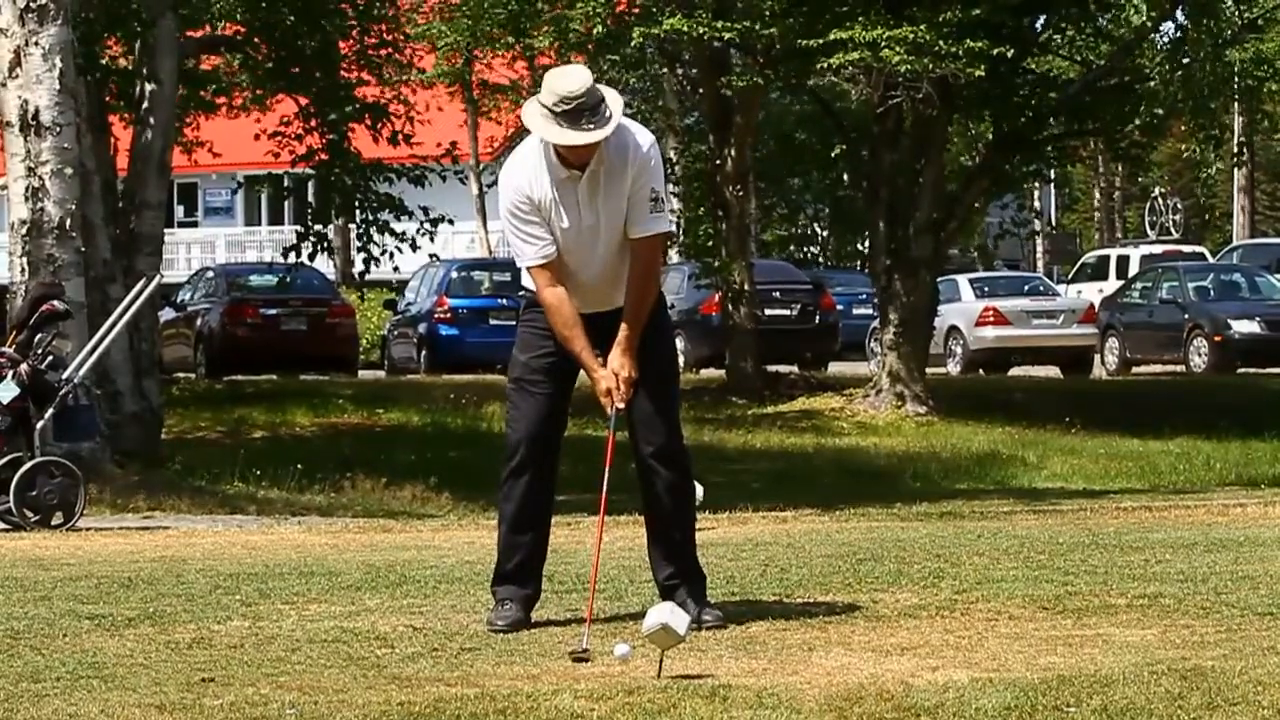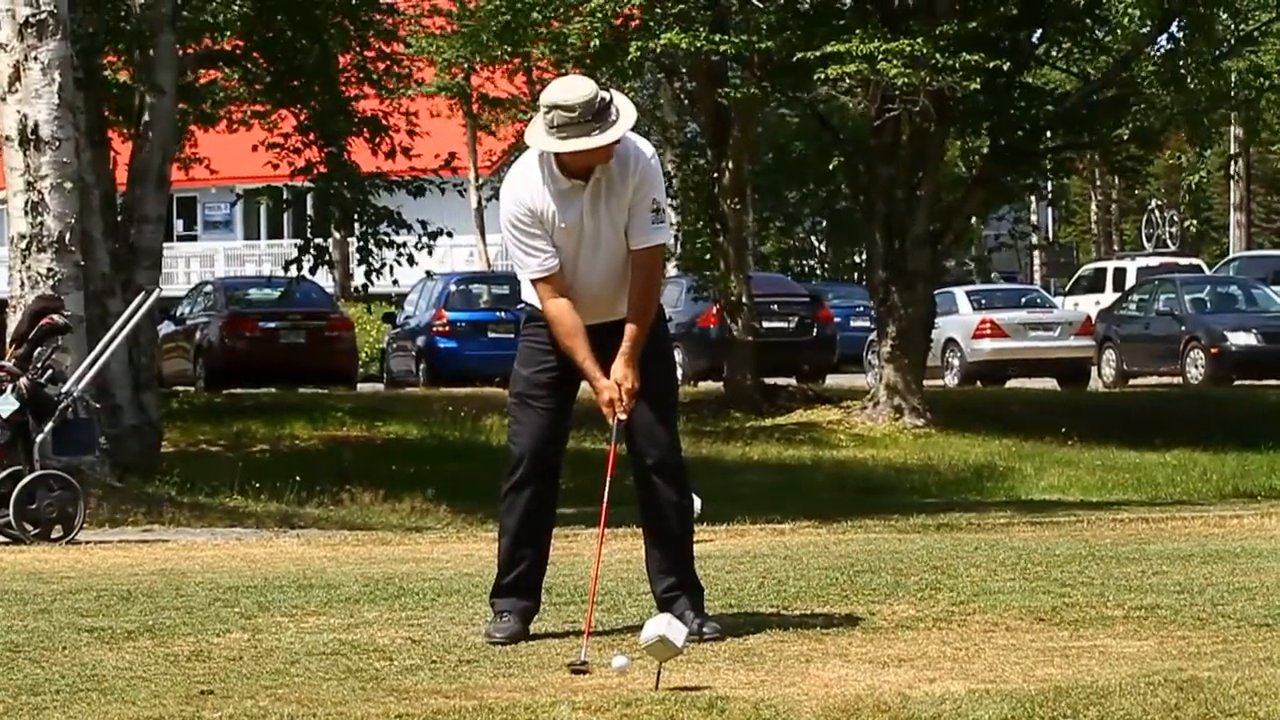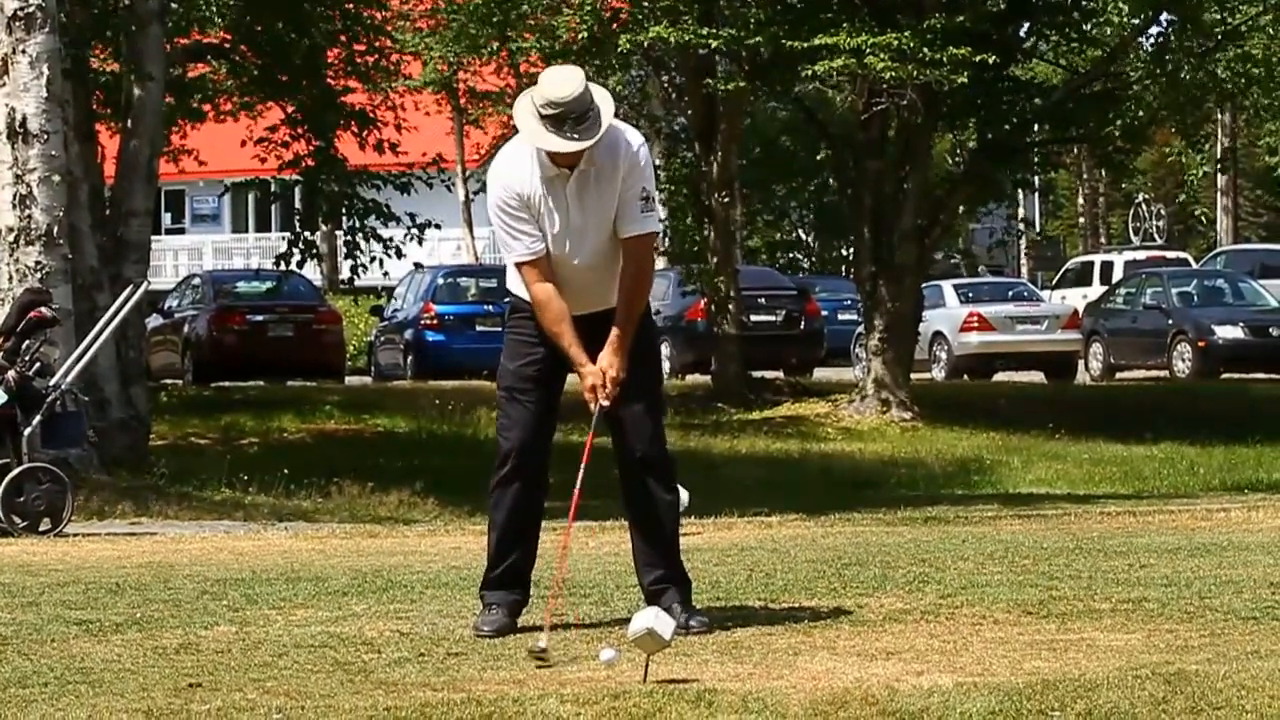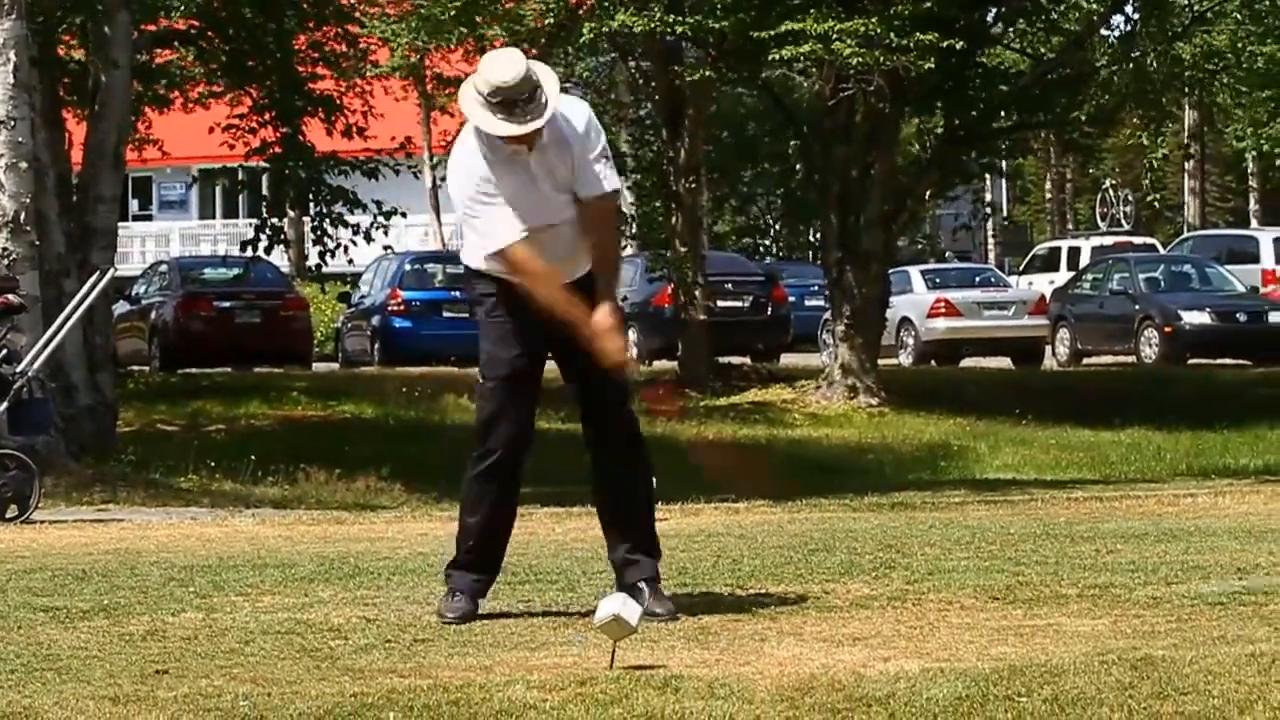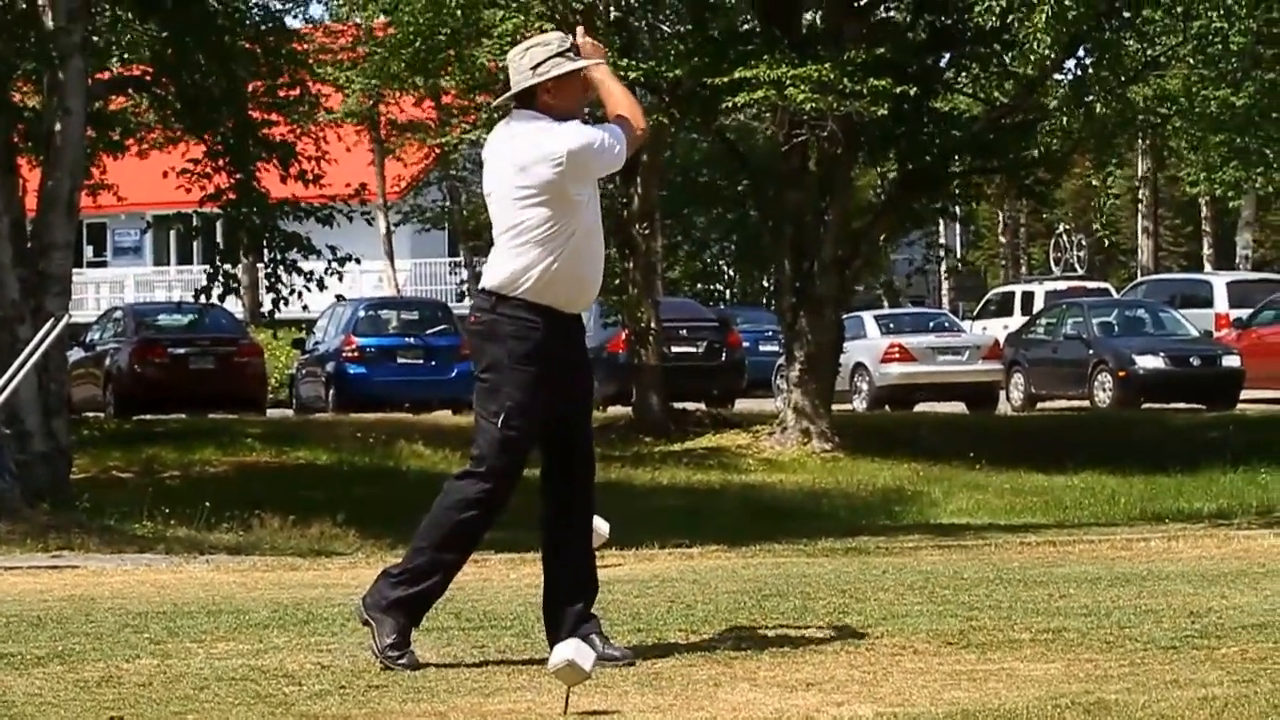
dt=1s
person 1, frame 1
left shoulder: (637, 147)
right shoulder: (520, 176)
left elbow: (647, 254)
right elbow: (548, 284)
left wrist: (625, 347)
right wrist: (592, 368)
left hip: (634, 308)
right hip: (551, 313)
left knee: (662, 447)
right knee: (527, 446)
left ankle: (684, 589)
right ankle: (514, 593)
person 1, frame 2
left shoulder: (638, 159)
right shoulder: (522, 189)
left elbow: (648, 264)
right elbow: (552, 294)
left wrist: (628, 357)
right wrist: (595, 378)
left hip: (634, 320)
right hip: (552, 325)
left knee: (660, 459)
right knee: (530, 458)
left ankle: (681, 600)
right ankle: (513, 604)
person 1, frame 3
left shoulder: (628, 149)
right shoulder: (509, 173)
left elbow: (638, 255)
right elbow: (537, 280)
left wrist: (616, 347)
right wrist: (580, 364)
left hip: (618, 312)
right hip: (536, 317)
left knee: (645, 454)
right knee: (518, 454)
left ankle: (668, 592)
right ankle: (502, 597)
person 1, frame 4
left shoulder: (575, 119)
right shoulder: (470, 162)
left elbow: (601, 216)
right elbow: (522, 260)
left wrist: (605, 306)
right wrist: (585, 326)
left hip: (583, 286)
right hip: (509, 297)
left knee: (615, 434)
right knee: (500, 438)
left ankle: (637, 576)
right ankle: (467, 580)
person 1, frame 5
left shoulder: (513, 134)
right shoulder: (558, 147)
right elbow: (634, 128)
left wrist: (588, 67)
right wrist: (599, 63)
left hip: (558, 327)
right hip: (517, 328)
left knee: (572, 478)
right knee: (490, 474)
left ankle: (573, 620)
right ankle: (393, 600)
